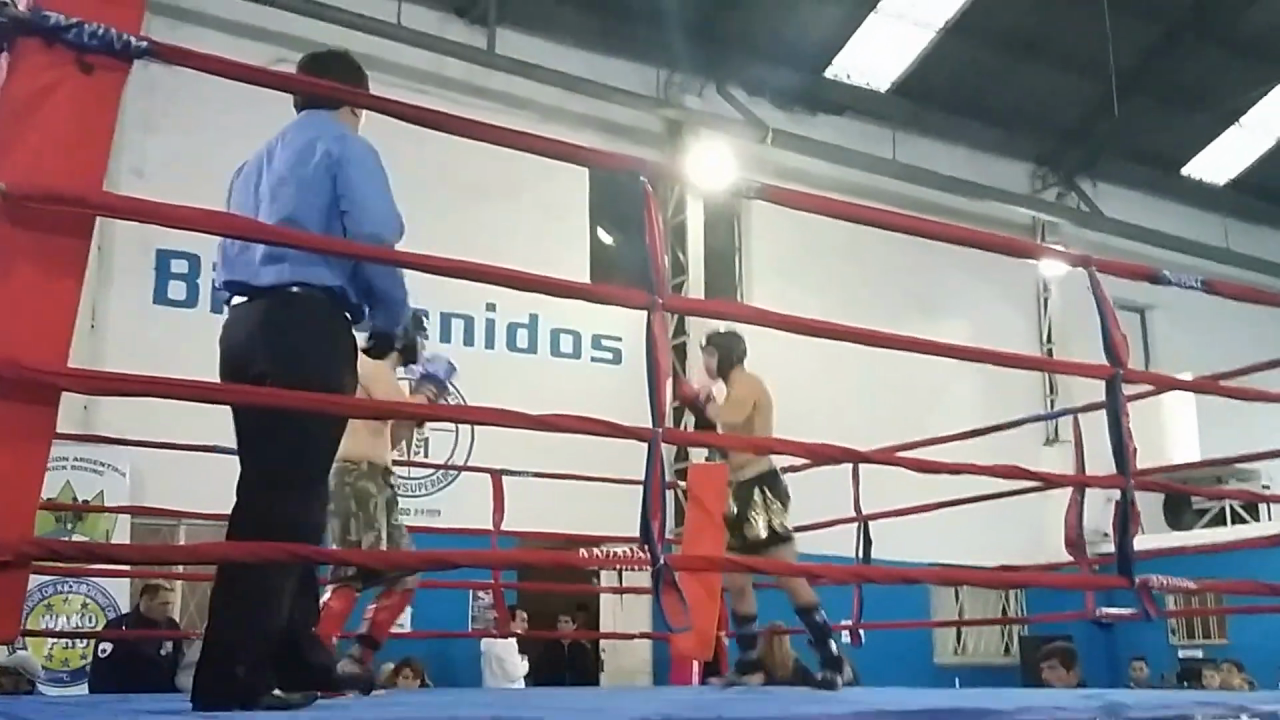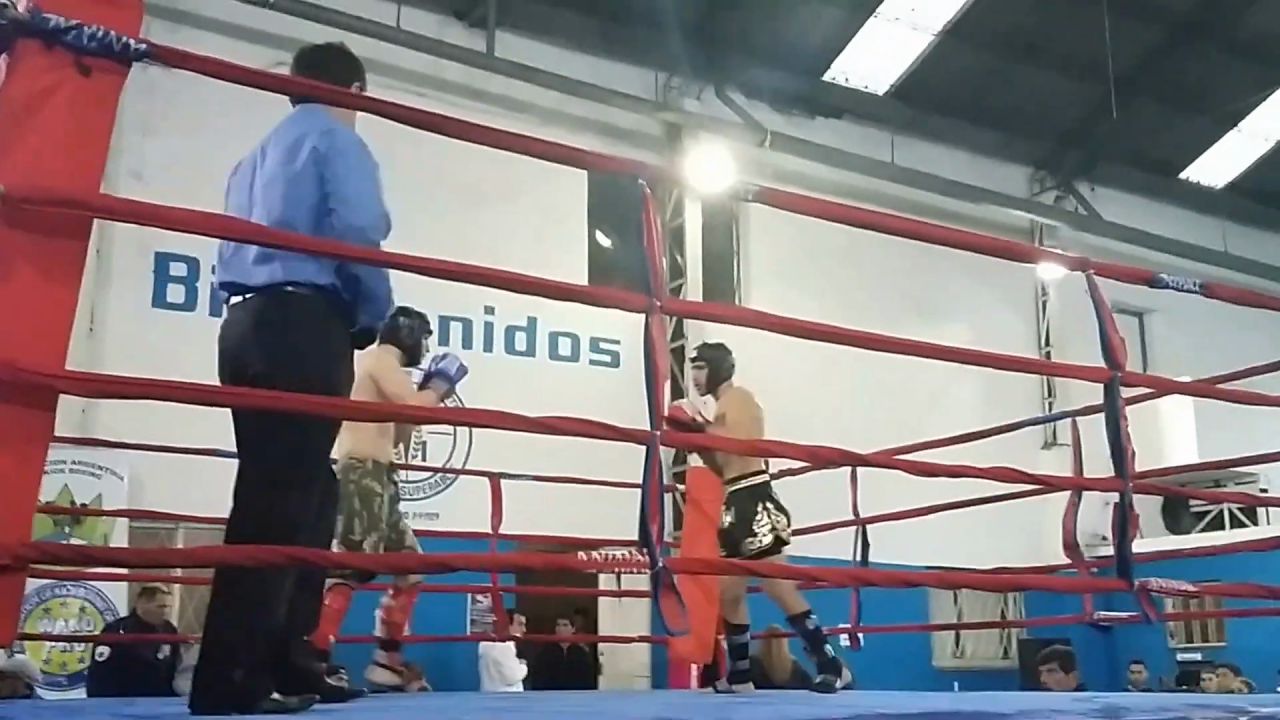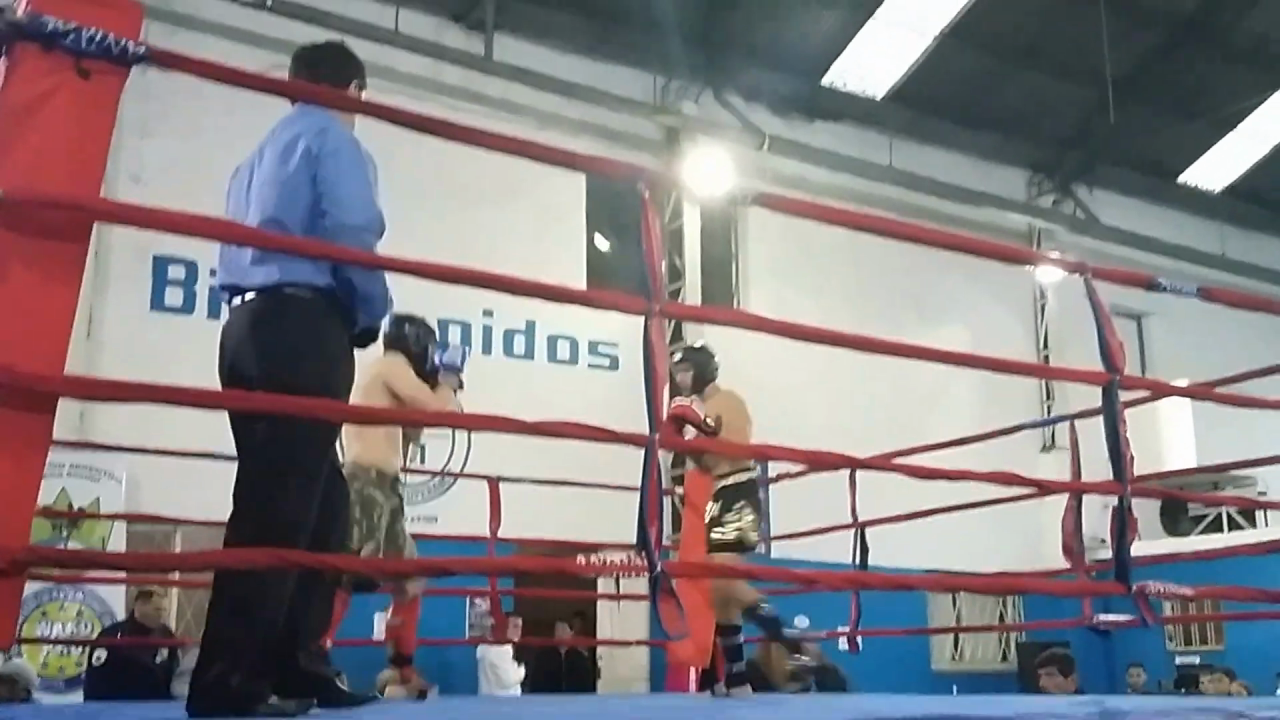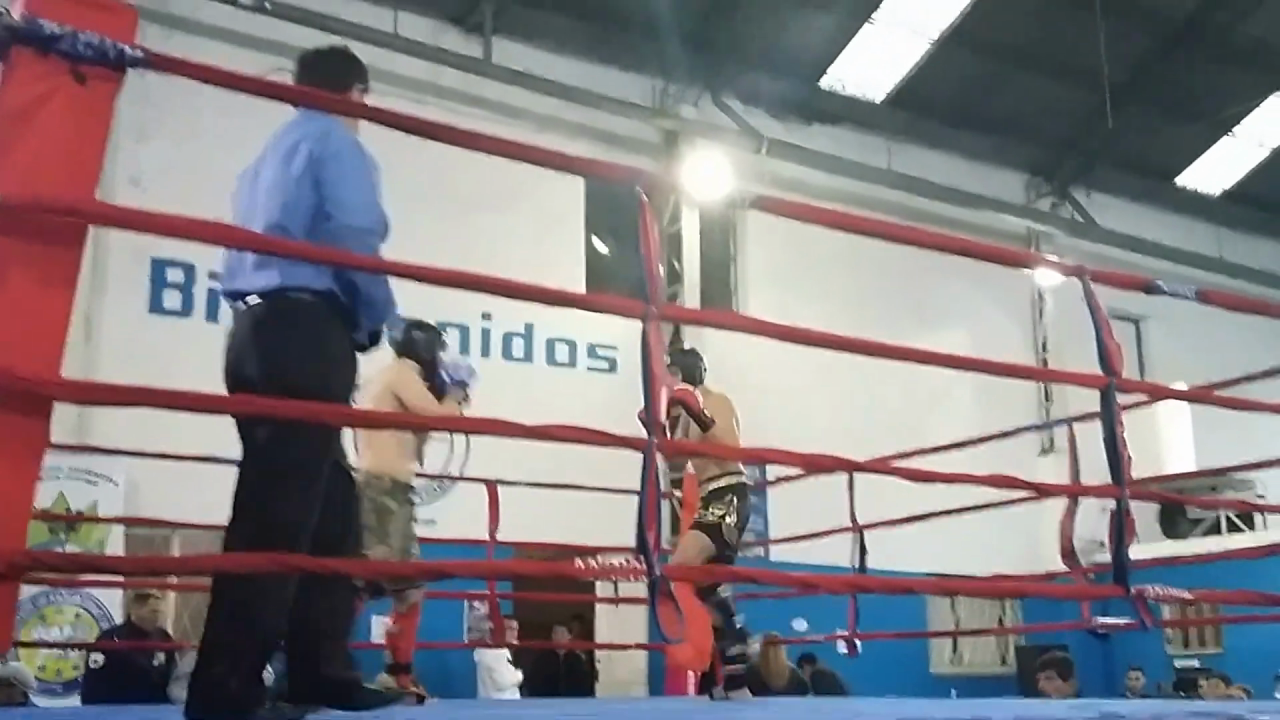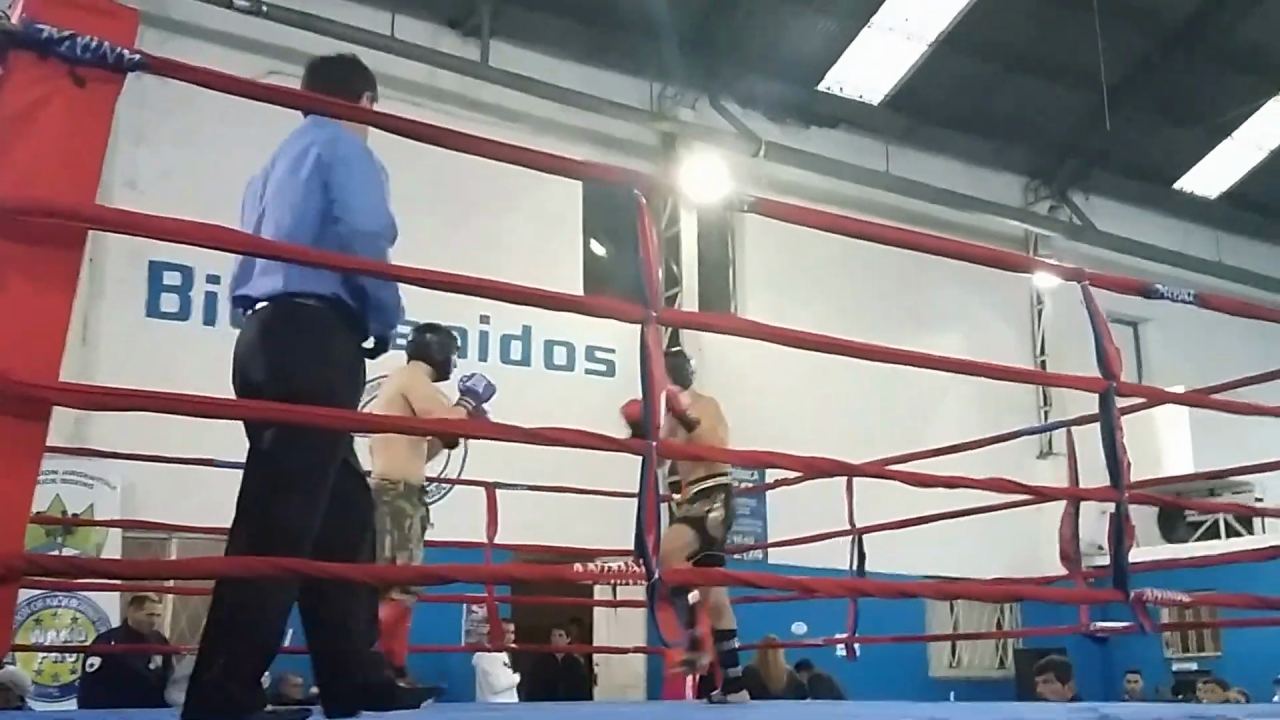
dt=0.1s
person 1, frame 1
left shoulder: (256, 162)
right shoulder: (347, 148)
left elbow: (229, 258)
right elbow: (373, 239)
right wrist: (387, 321)
left hip: (248, 325)
right hip: (308, 327)
left knee: (278, 494)
right knee: (287, 501)
left ankle: (293, 657)
right ankle: (233, 675)
person 1, frame 2
left shoulder: (253, 158)
right shoulder: (337, 142)
left elbow: (230, 252)
right elbow: (359, 235)
right wrist: (372, 313)
left hip: (245, 325)
right hip: (303, 326)
left knee: (301, 496)
right knee: (283, 502)
left ankle: (284, 663)
person 1, frame 3
left shoulder: (259, 155)
right shoulder: (334, 139)
left elbow: (237, 251)
right elbow: (350, 234)
right wrist: (369, 314)
left hip: (250, 326)
right hip: (303, 327)
left knee: (315, 502)
right knee: (281, 508)
person 1, frame 4
left shoulder: (264, 159)
right shoulder: (337, 143)
left elbow: (242, 255)
right elbow: (354, 237)
right wrist: (374, 317)
left hip: (256, 329)
right hip: (306, 332)
left knee: (326, 506)
right knee: (279, 512)
person 1, frame 5
left shoulder: (272, 166)
right shoulder: (345, 149)
left elbow: (251, 263)
right elbow: (363, 240)
right wrist: (385, 321)
left hip: (265, 336)
right hip: (316, 338)
left knee: (339, 512)
right knee: (282, 520)
person 2, frame 1
left shoulder: (380, 374)
right shoulder: (371, 365)
left elbow: (396, 438)
left wrist: (418, 394)
right wrist: (431, 388)
left hip: (376, 481)
right hip: (358, 478)
left knee: (404, 576)
right knee: (353, 576)
left ankle: (358, 657)
person 2, frame 2
left shoulder: (381, 368)
right shoulder: (379, 359)
left elbow: (398, 437)
right elbow: (415, 407)
left wrist: (428, 391)
right wrist: (442, 384)
left hip: (379, 479)
right hip: (363, 475)
left knee: (411, 570)
right knee: (349, 572)
left ankle: (389, 662)
person 2, frame 3
left shoulder: (382, 379)
right shoulder: (390, 366)
left elbow: (403, 443)
right elbow: (438, 408)
right wrist: (451, 376)
left hip: (384, 489)
right hip: (368, 485)
left knee: (409, 586)
right knee: (344, 580)
left ankle: (403, 674)
person 2, frame 4
left shoulder: (390, 381)
right shoulder: (400, 374)
left elbow: (412, 451)
right elbow: (441, 416)
left wrist: (443, 399)
right wrist: (457, 390)
left hip: (395, 495)
right hip: (381, 491)
left knee: (409, 593)
left ankle: (401, 679)
person 2, frame 5
left shoulder: (401, 384)
right shoulder: (412, 377)
left elbow: (435, 446)
right elbow: (447, 420)
left wrist: (466, 410)
right wrist: (470, 401)
left hip: (403, 497)
right hip: (395, 495)
left knee: (397, 593)
right knee: (398, 592)
left ankle: (391, 677)
person 3, frame 1
left shoulder: (747, 384)
right shoulder: (739, 391)
left elbow: (731, 425)
left wrist: (700, 401)
right wrist: (706, 421)
left hip: (759, 485)
right hip: (744, 488)
left knee: (789, 579)
right knee: (735, 581)
left ankle: (835, 663)
right ankle: (749, 667)
person 3, frame 2
left shoulder: (738, 399)
right shoulder: (724, 408)
left wrist: (700, 425)
right wrist: (696, 435)
left hip: (754, 497)
right hip: (736, 501)
left knee: (778, 587)
right knee: (728, 592)
left ankle: (832, 667)
right ankle: (738, 678)
person 3, frame 3
left shoulder: (724, 402)
right shoulder: (703, 407)
left elbow: (739, 450)
left wrist: (703, 427)
right wrist: (685, 437)
left hip: (743, 496)
right hip: (723, 501)
left knee: (725, 581)
right knee: (721, 591)
left ankle: (793, 650)
right ankle: (734, 681)
person 3, frame 4
left shoulder: (717, 402)
right shoulder: (681, 412)
left elbow: (730, 450)
right elbow: (677, 462)
left wrist: (699, 416)
left hip: (729, 496)
right hip: (711, 500)
left knee: (681, 564)
right knee: (705, 578)
left ankle: (735, 637)
right ankle: (735, 684)
person 3, frame 5
left shoulder: (705, 405)
right shoulder: (673, 418)
left elbow: (715, 450)
left wrist: (687, 419)
right wrist: (640, 428)
left hip: (714, 497)
right hip: (695, 501)
left knee: (667, 553)
right knee: (713, 595)
left ankle: (694, 644)
right ankle: (733, 686)
